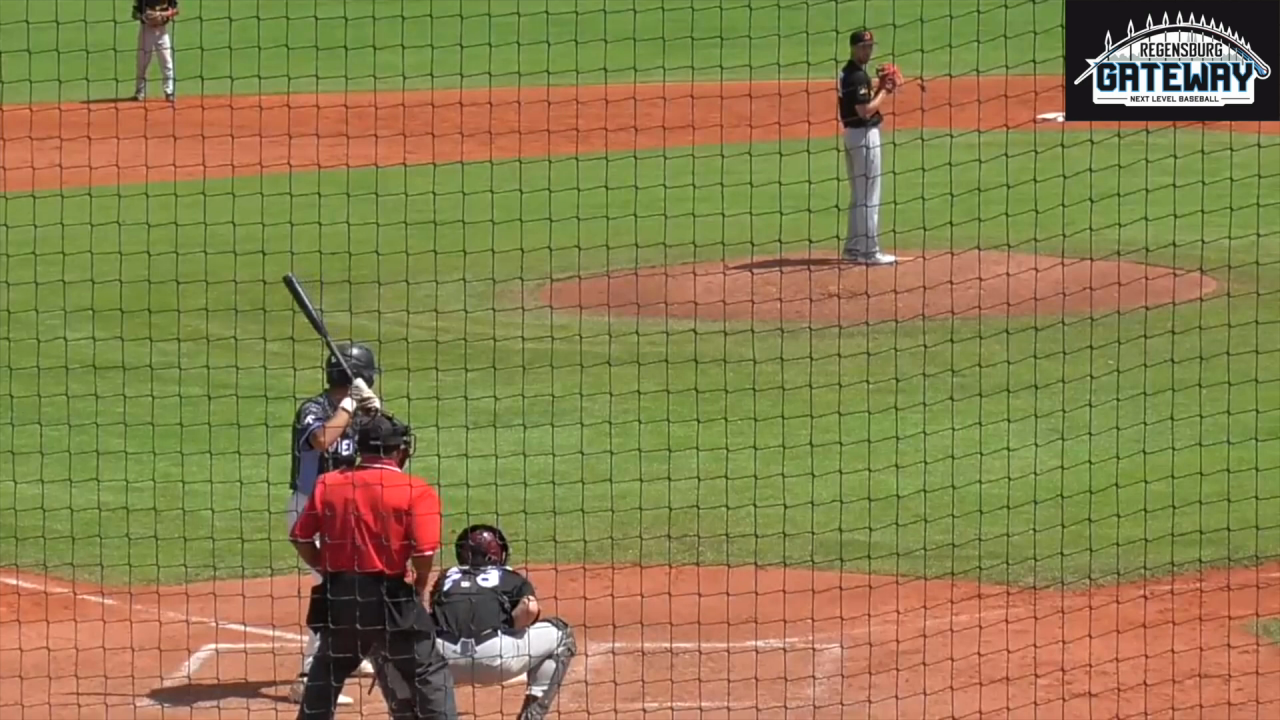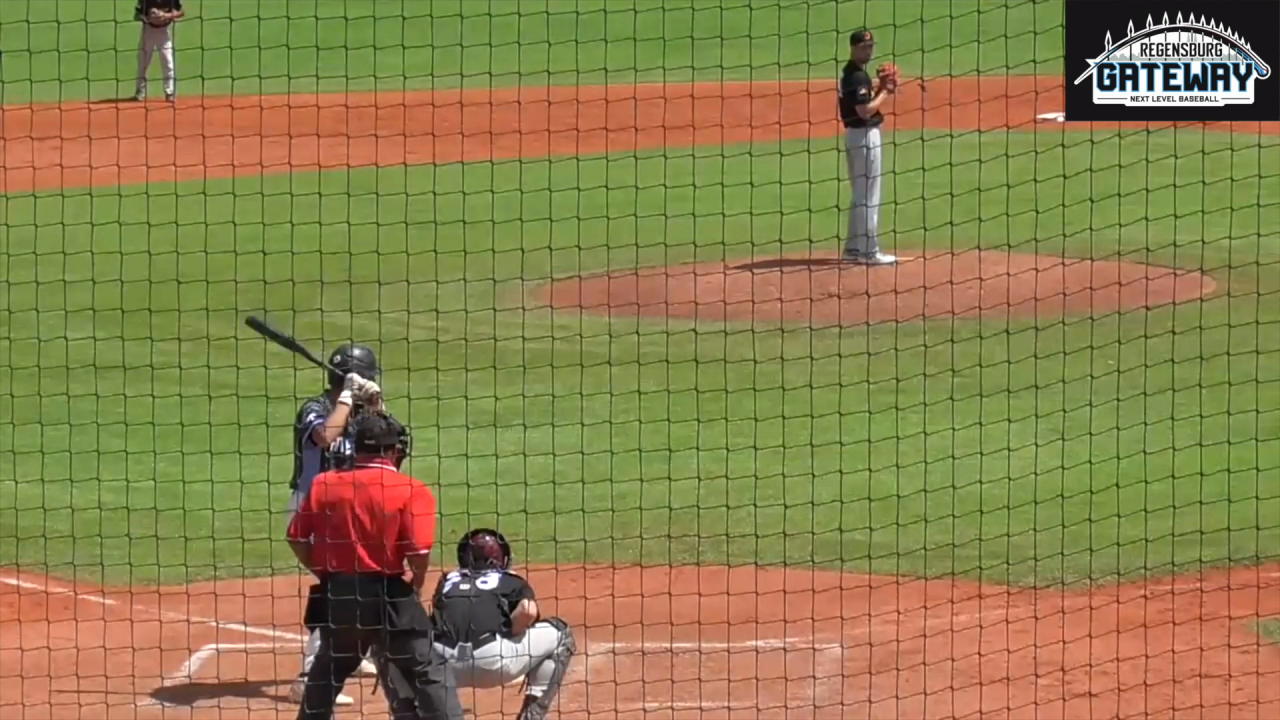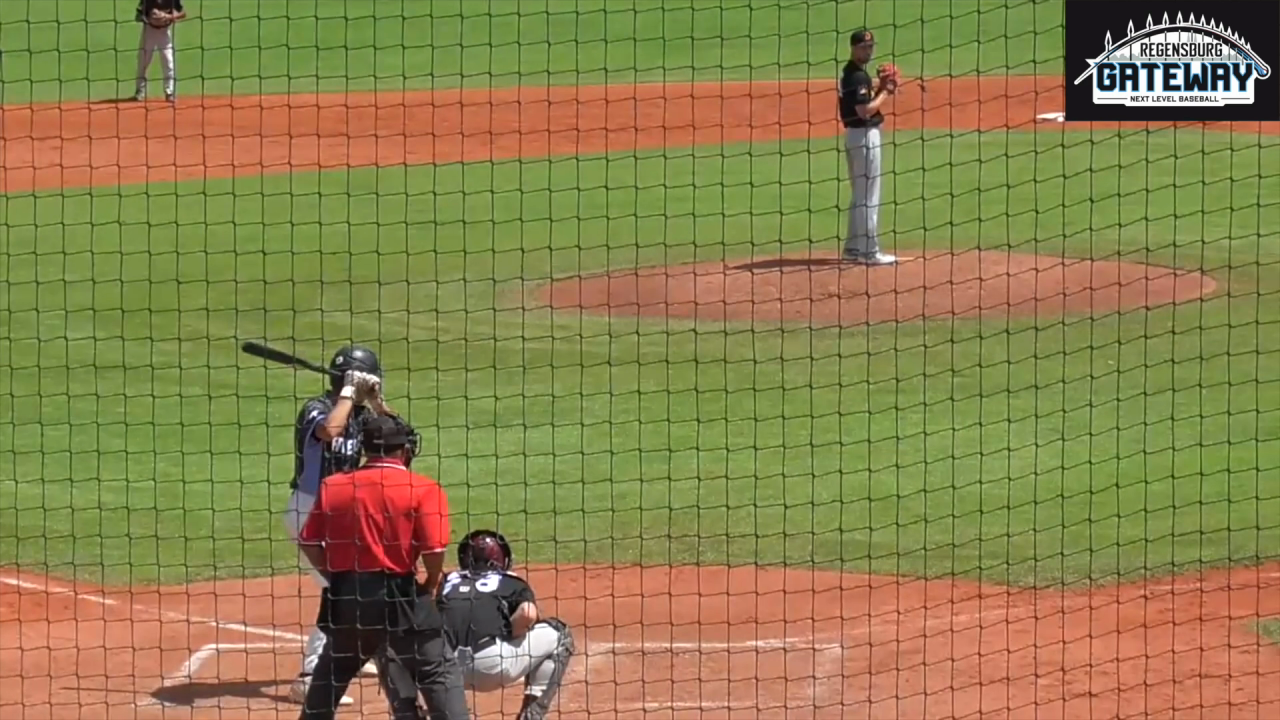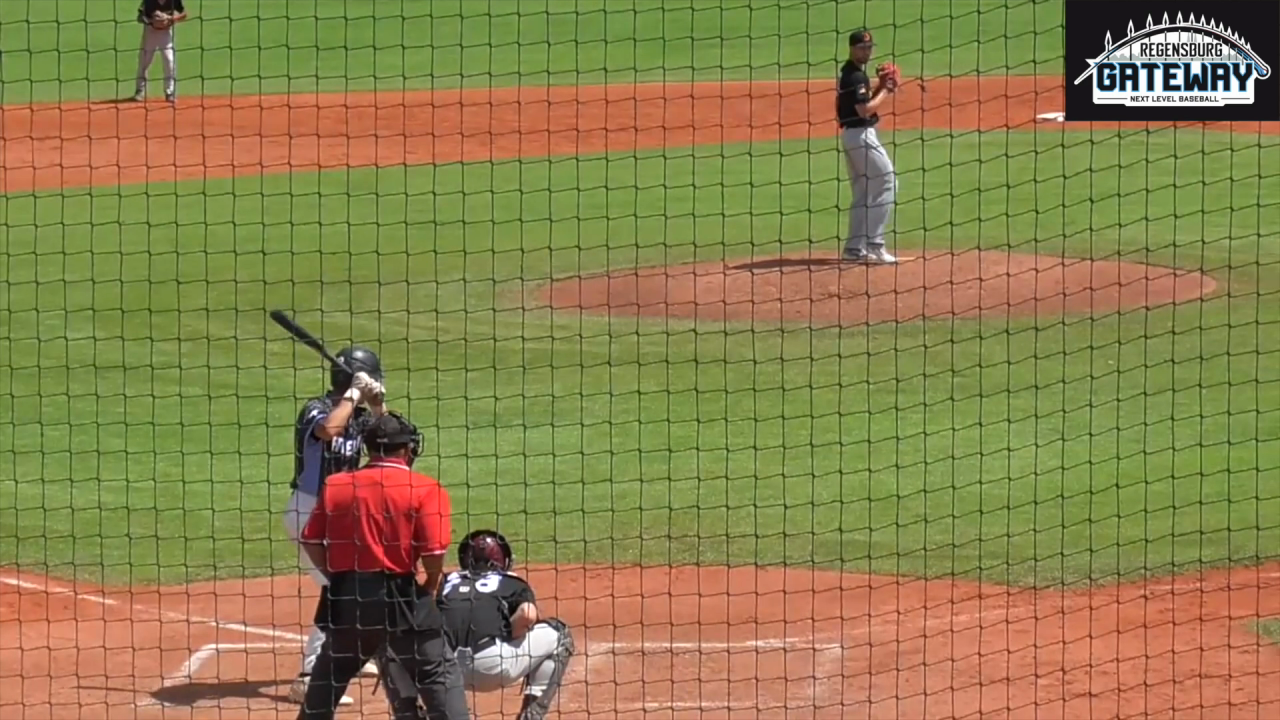
dt=0.2s
person 1, frame 1
left shoulder: (351, 411)
right shoulder: (313, 410)
right elbow: (322, 441)
left wrist: (374, 412)
right wrist: (350, 403)
right ankle: (308, 680)
person 1, frame 2
left shoulder: (355, 412)
right shoulder: (314, 409)
right elbow: (325, 437)
left wrist: (376, 404)
right wrist: (349, 395)
right ankle: (308, 679)
person 1, frame 3
left shoulder: (357, 412)
right shoulder: (315, 408)
right elbow: (329, 430)
left wrist: (376, 401)
right wrist: (350, 390)
right hip: (311, 512)
right ankle: (308, 678)
person 1, frame 4
left shoulder: (358, 414)
right shoulder: (316, 408)
right elbow: (329, 429)
left wrist: (378, 406)
right wrist: (354, 393)
right hip: (310, 512)
right ankle: (308, 679)
person 2, frame 1
left shoulder: (326, 484)
right shoulder: (416, 491)
left elbow: (301, 538)
right elbow: (423, 553)
right wrist: (420, 587)
left hip: (337, 597)
right hip: (390, 596)
left knee: (326, 673)
right knee: (429, 674)
person 2, frame 2
left shoulder: (323, 484)
right shoulder: (412, 491)
left elbow: (297, 538)
right elbow: (419, 551)
right wrist: (415, 586)
left hip: (337, 596)
right hip: (388, 595)
left knee: (326, 673)
right knee: (429, 672)
person 2, frame 3
left shoulder: (333, 486)
right shoulder: (424, 489)
left elbow: (309, 542)
right elbow: (433, 550)
right wrist: (430, 586)
left hip: (346, 597)
right hip: (399, 595)
left knee: (332, 671)
right knee: (438, 671)
person 2, frame 4
left shoulder: (335, 485)
right shoulder: (426, 489)
left elbow: (312, 541)
right elbow: (433, 552)
right wrist: (429, 588)
left hip: (346, 597)
right hip: (399, 595)
left knee: (329, 673)
right knee: (437, 673)
person 3, frame 1
left shoulder: (848, 72)
right shoulder: (858, 75)
right elbow: (866, 111)
left wrist: (881, 87)
right wrist: (885, 91)
left hip: (854, 134)
right hip: (864, 135)
left knee: (859, 195)
right knee: (869, 196)
left ankle: (853, 248)
right ankle: (869, 251)
person 3, frame 2
left shoulder: (850, 72)
right shoulder: (858, 76)
right elbow: (865, 111)
left wrist: (881, 88)
right wrist: (886, 92)
left hip: (855, 135)
right hip: (865, 135)
left knee: (860, 195)
right knee: (869, 196)
left ankle: (854, 247)
right ankle: (869, 251)
person 3, frame 3
left shoulder: (851, 72)
right shoulder: (858, 75)
right elbow: (865, 111)
left wrist: (882, 88)
right wrist: (886, 92)
left hip: (855, 135)
right hip: (864, 135)
left knee: (860, 195)
right knee: (869, 196)
left ankle: (854, 248)
right ankle: (869, 251)
person 3, frame 4
left shoulder: (851, 73)
right shoulder: (855, 75)
right elbow: (866, 110)
left wrist: (879, 88)
right wrist: (886, 89)
left hip: (851, 137)
right hip: (860, 136)
left knee: (863, 193)
right knee: (886, 184)
left ankle: (855, 249)
right ankle: (875, 245)
person 4, frame 1
left shoulder: (447, 576)
right shoulder: (511, 578)
left elbow: (434, 619)
right elbow: (530, 607)
right wrist: (506, 633)
left hip: (443, 658)
right hip: (491, 655)
right knee: (561, 635)
person 4, frame 2
left shoulder: (448, 580)
right shoulder: (511, 581)
left elbow: (437, 621)
right elbow: (528, 611)
right wrist: (505, 637)
right hip: (489, 659)
right knee: (560, 635)
person 4, frame 3
left shoulder: (449, 581)
right shoulder: (512, 583)
right elbow: (528, 613)
right wrist: (504, 638)
right hip: (490, 662)
right knee: (559, 635)
person 4, frame 4
left shoulder: (449, 581)
right shoulder: (511, 583)
right elbow: (528, 614)
right wrist: (505, 638)
right hip: (490, 664)
right knee: (559, 635)
